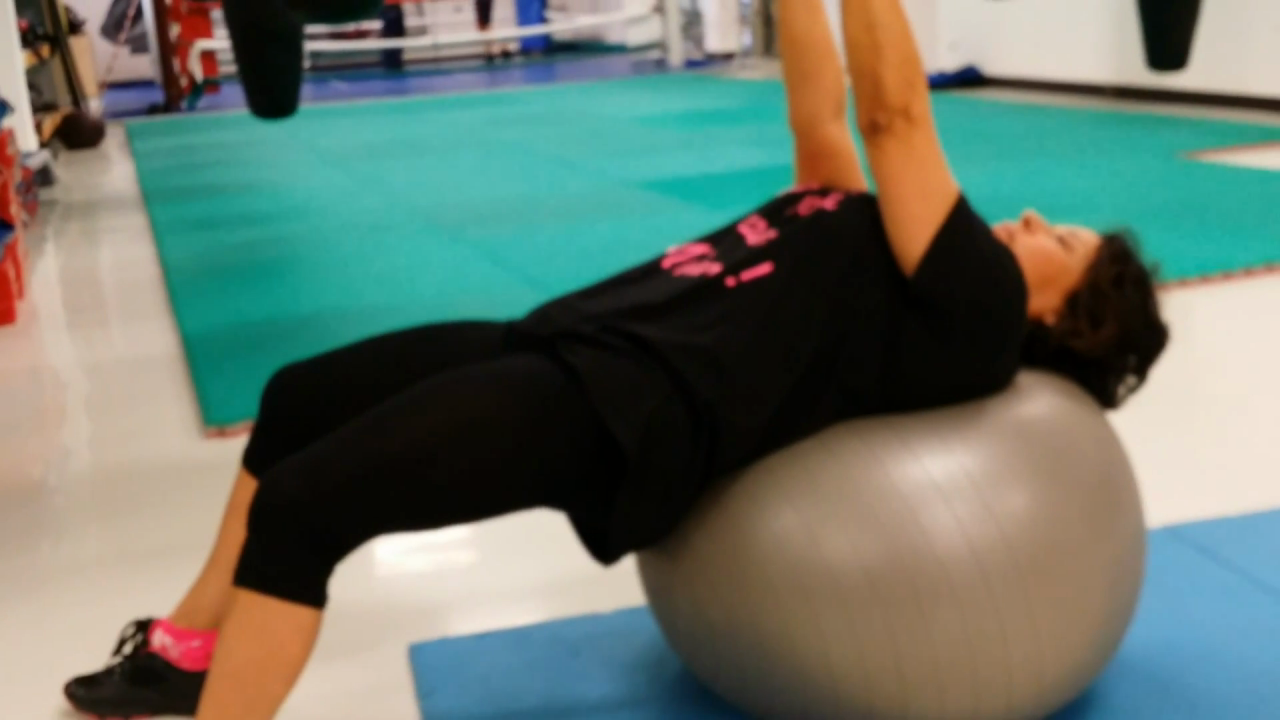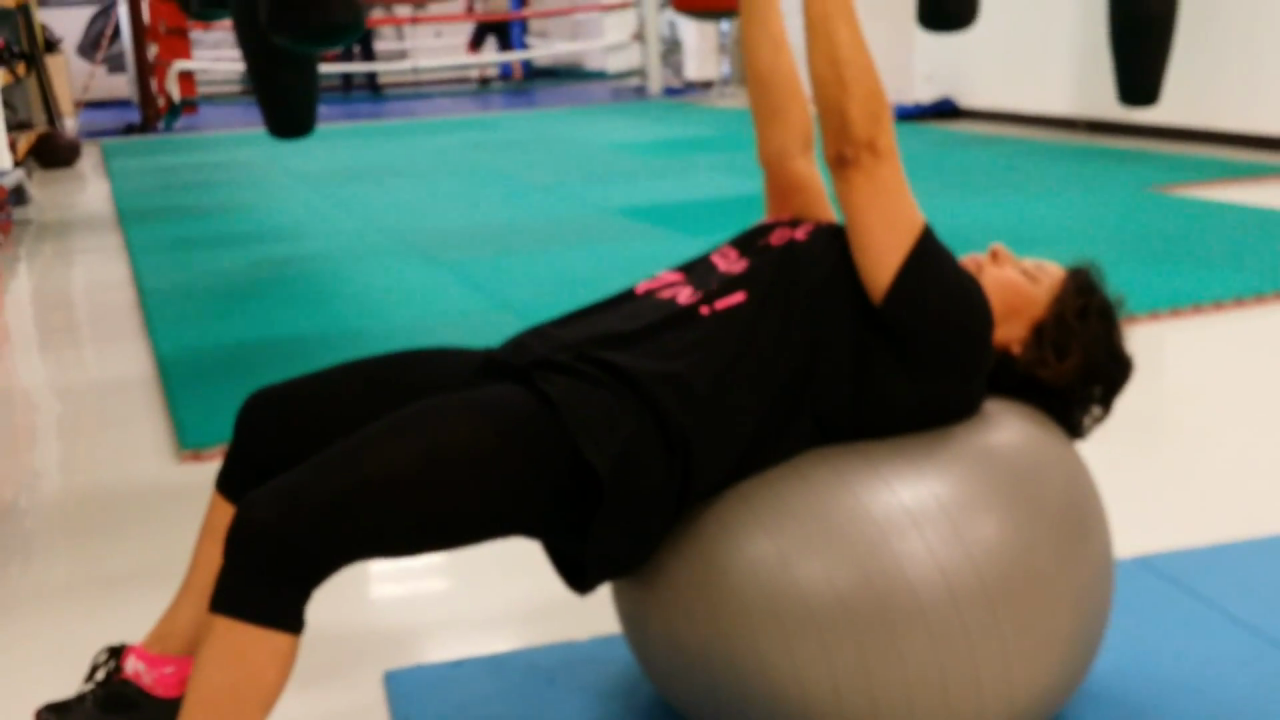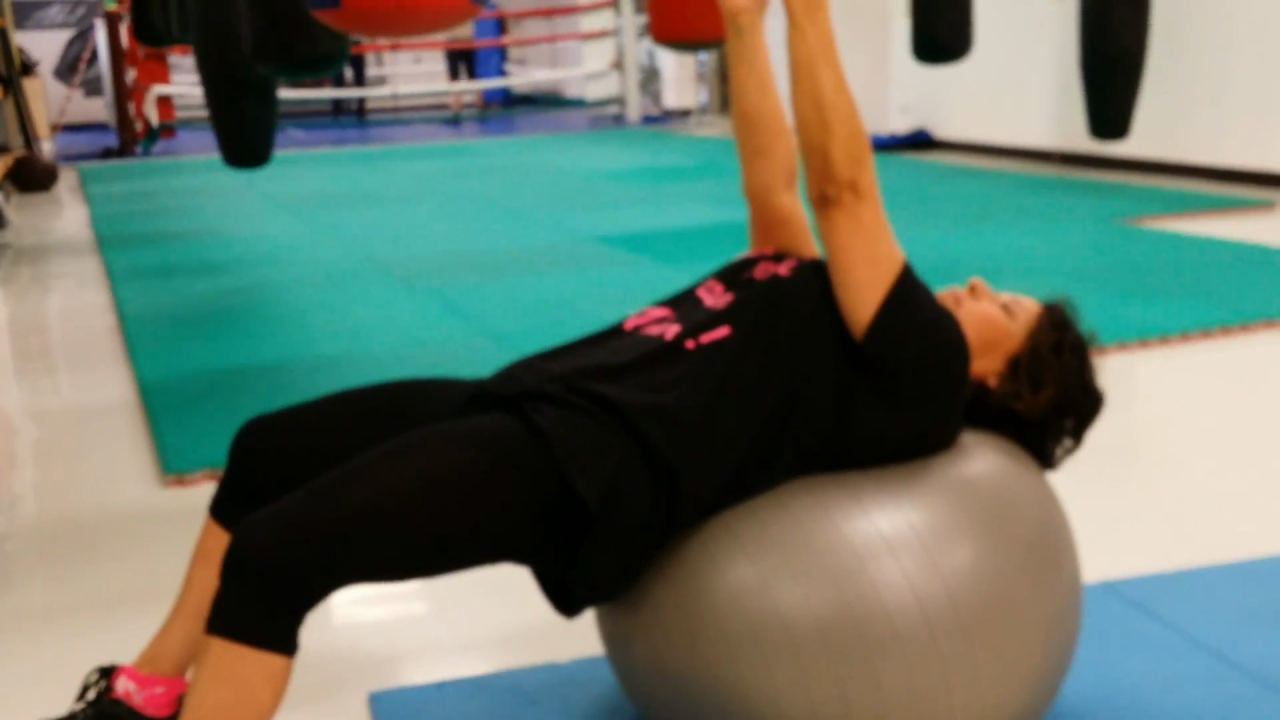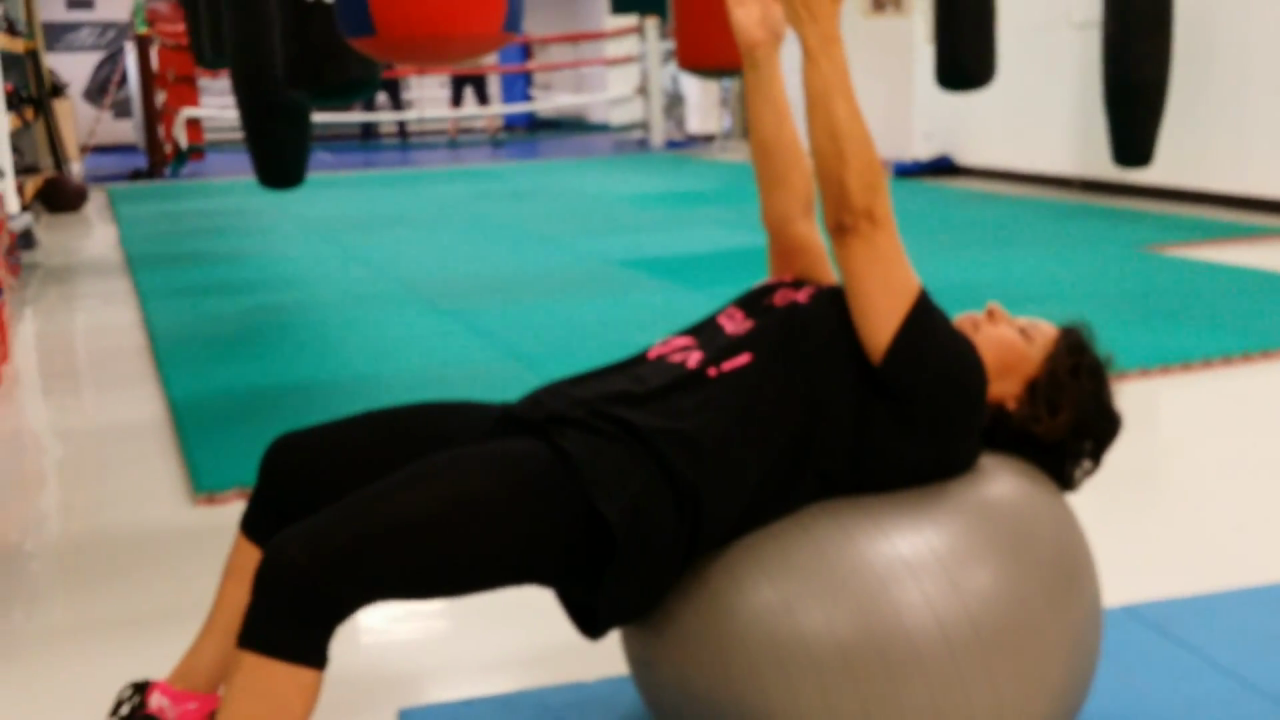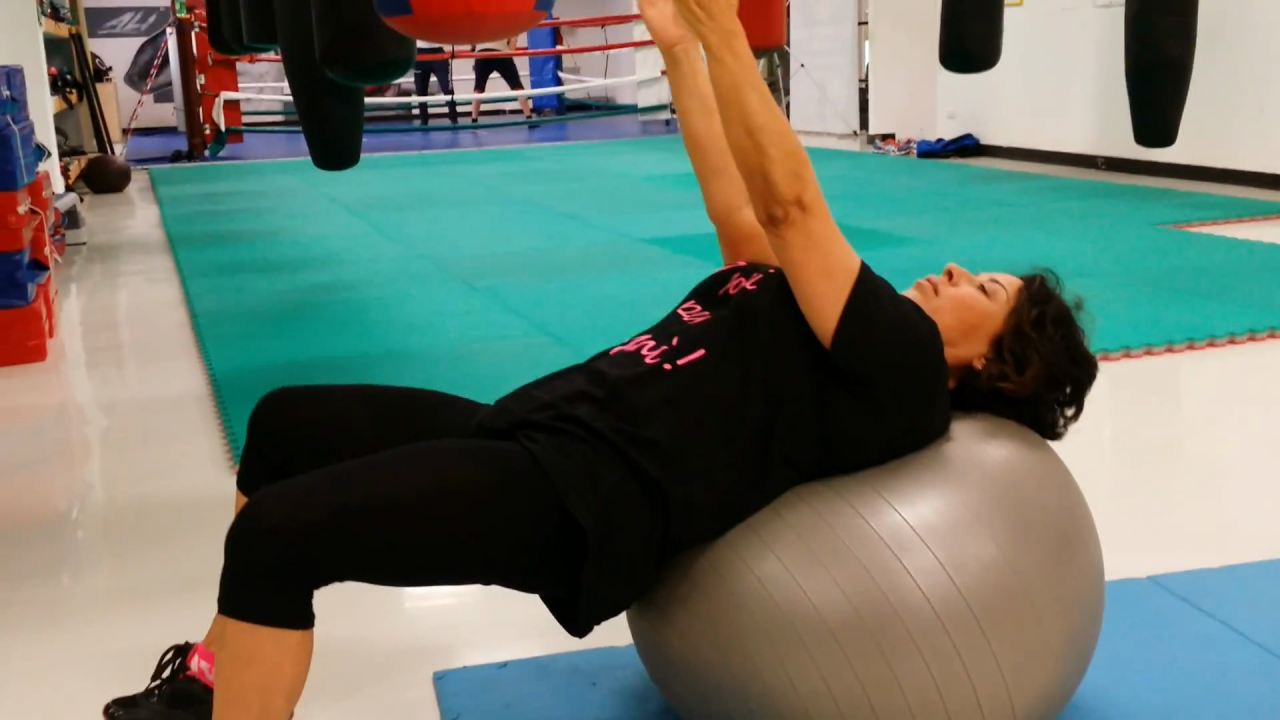
dt=1s
person 1, frame 1
left shoulder: (976, 312)
right shoulder: (891, 250)
left elbow: (893, 114)
right elbow: (823, 109)
left hip: (629, 408)
right hip: (575, 343)
left knee: (301, 506)
right knee: (296, 400)
person 1, frame 2
left shoulder: (941, 340)
right shoulder: (862, 280)
left elbow: (860, 146)
right elbow: (790, 146)
left hip: (601, 440)
right hip: (554, 375)
left knee: (281, 530)
right knee: (270, 423)
person 1, frame 3
left shoulder: (921, 373)
right shoulder: (853, 323)
left elbow: (842, 189)
right elbow: (776, 188)
left hip: (590, 471)
right hip: (543, 406)
left knee: (275, 557)
right knee: (263, 450)
person 1, frame 4
left shoulder: (940, 396)
right shoulder: (860, 343)
left elbow: (860, 221)
right elbow: (791, 217)
left hip: (613, 491)
right hip: (568, 429)
left knee: (306, 569)
right knee: (296, 467)
person 1, frame 5
left shoulder: (903, 366)
right shoulder: (833, 325)
left elbow: (790, 208)
right elbow: (739, 204)
left hip: (585, 498)
right hip: (544, 432)
left knee: (275, 534)
right knee: (286, 424)
